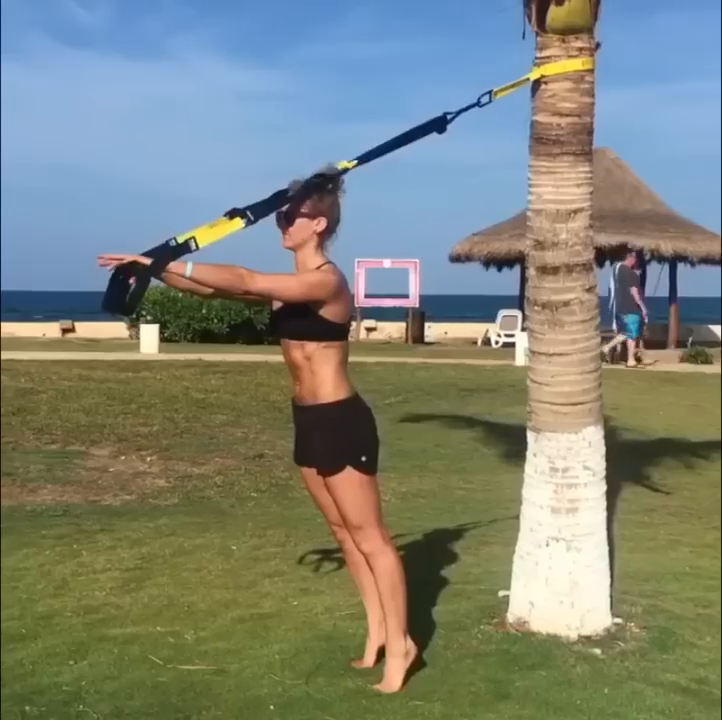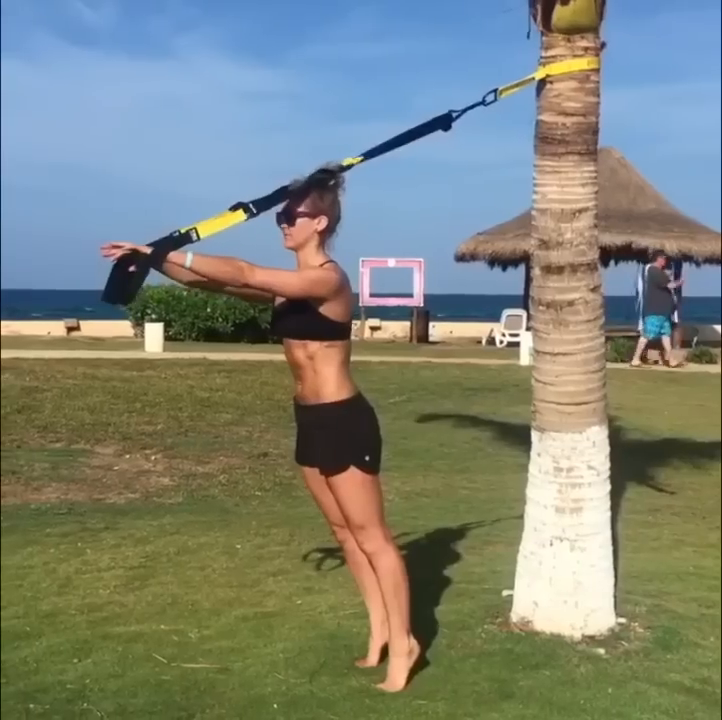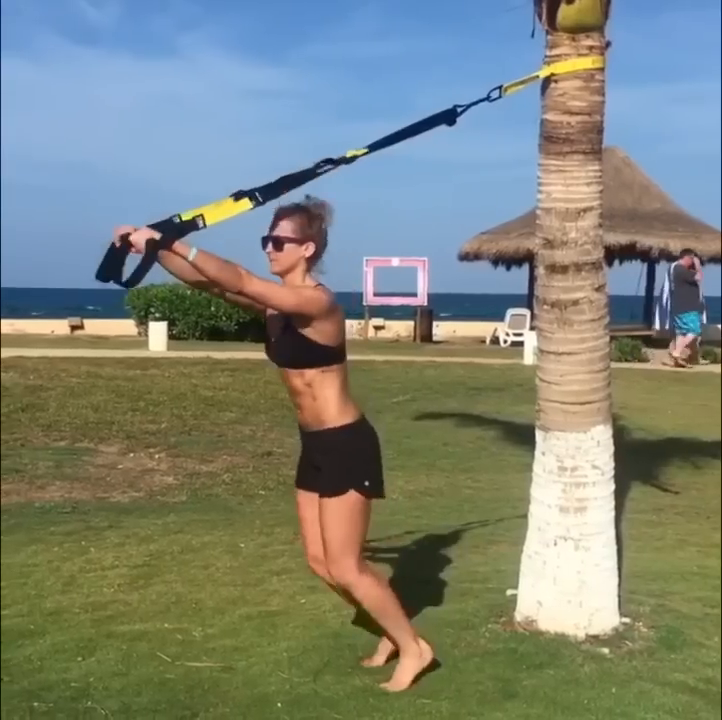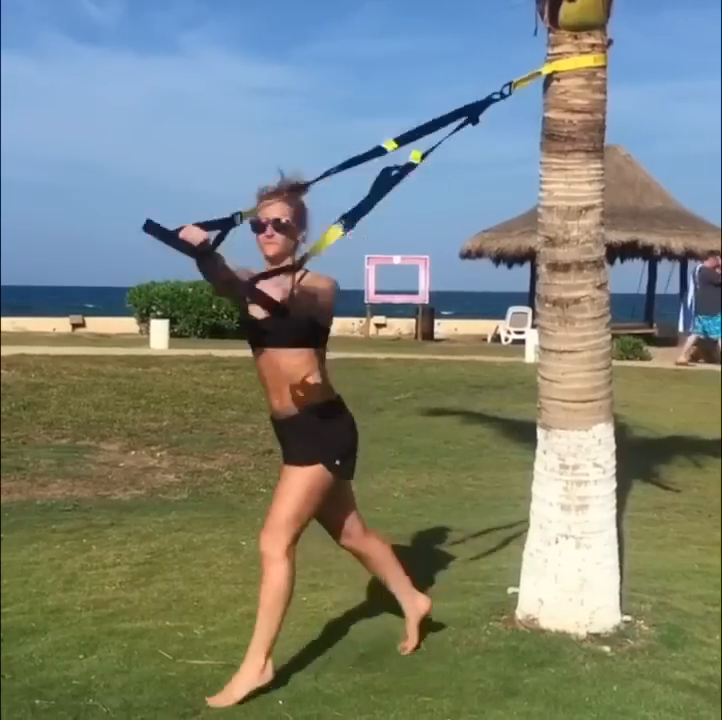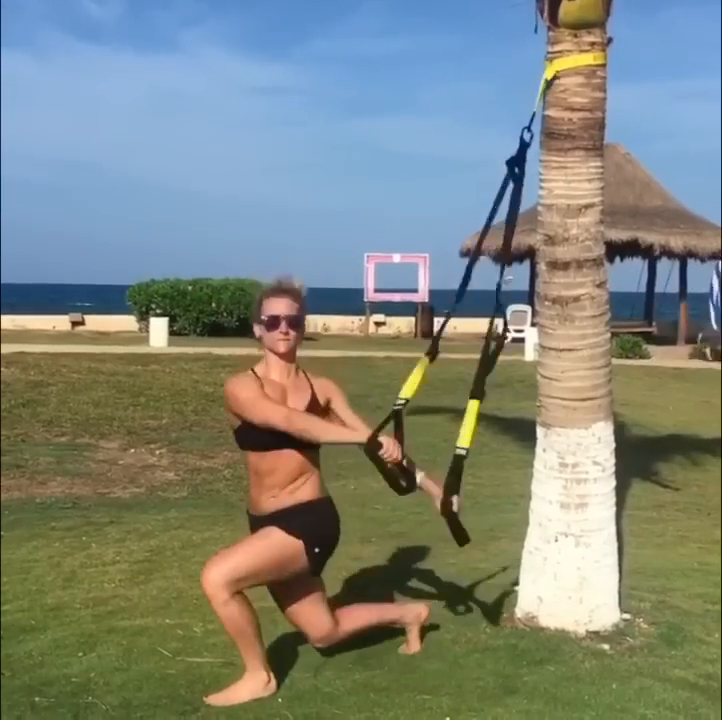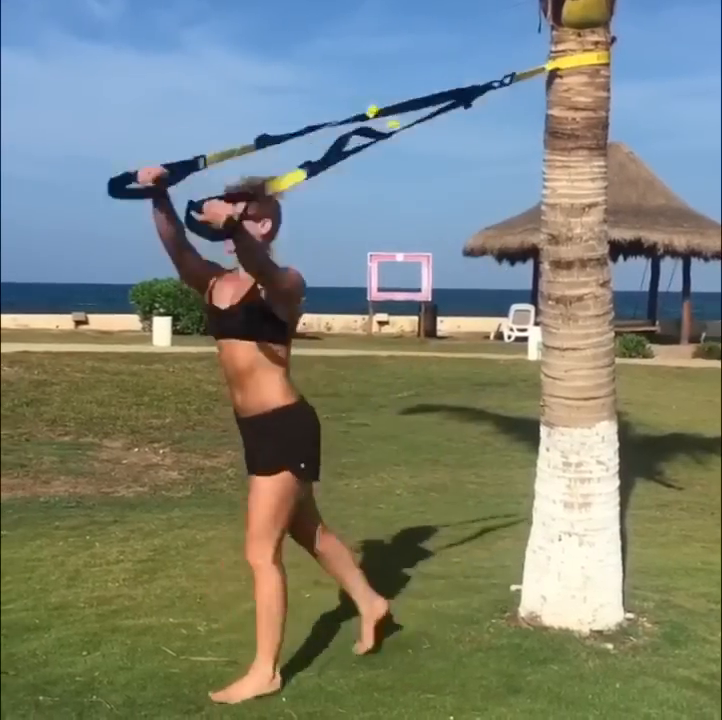
dt=0.3s
person 1, frame 1
left shoulder: (327, 282)
right shoulder: (287, 285)
left elbow: (246, 282)
right elbow: (216, 288)
left wrist: (166, 261)
right wrist: (155, 267)
left hip: (341, 422)
right hip: (309, 422)
left knee: (369, 537)
right knee: (345, 533)
left ankle: (400, 644)
right ankle: (378, 630)
person 1, frame 2
left shoulder: (328, 280)
right shoulder: (286, 285)
left elbow: (244, 274)
right elbow: (218, 282)
left wrist: (164, 251)
right wrist: (154, 258)
left hip: (343, 422)
right hip: (311, 422)
left knee: (371, 537)
right knee: (345, 533)
left ankle: (403, 644)
right ankle: (380, 629)
person 1, frame 3
left shoulder: (315, 302)
right shoulder: (273, 304)
left elbow: (242, 284)
right elbow: (208, 282)
left wrist: (170, 244)
right wrist: (154, 247)
left hip: (346, 446)
right hip: (316, 447)
left knee: (344, 568)
right knee: (320, 560)
left ankle: (414, 648)
right ankle: (391, 636)
person 1, frame 4
left shoulder: (318, 287)
right shoulder: (250, 286)
left elbow: (306, 301)
right elbow: (221, 279)
left wrist: (283, 286)
right wrist: (201, 245)
left hip: (323, 429)
right hip: (293, 432)
left knee: (274, 542)
right knee: (351, 534)
left ankle: (257, 663)
right ankle: (412, 602)
person 1, frame 5
left shoulder: (323, 389)
right shoulder: (240, 389)
left elbow: (371, 438)
right elbow: (285, 420)
left wrist: (427, 481)
right wrist: (355, 434)
left hip: (310, 520)
right hip: (266, 525)
left knee: (217, 578)
right knee: (323, 632)
left ankle: (258, 676)
right ankle: (410, 613)
person 1, frame 6
left shoulder: (286, 281)
right shoulder: (217, 284)
left elbow: (263, 272)
right elbow: (176, 246)
left wrist: (233, 220)
right wrist: (159, 200)
left hip: (288, 428)
right hip: (256, 431)
left knee: (261, 552)
right knee: (309, 532)
left ankle: (264, 671)
right ankle: (368, 602)
